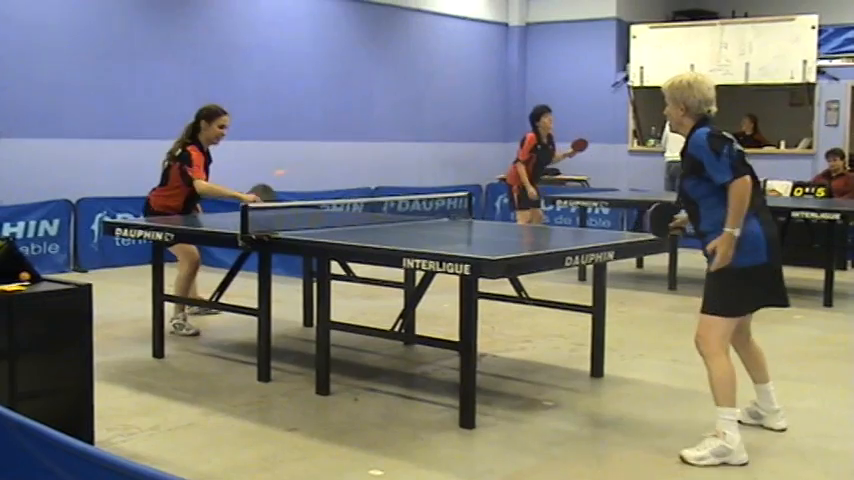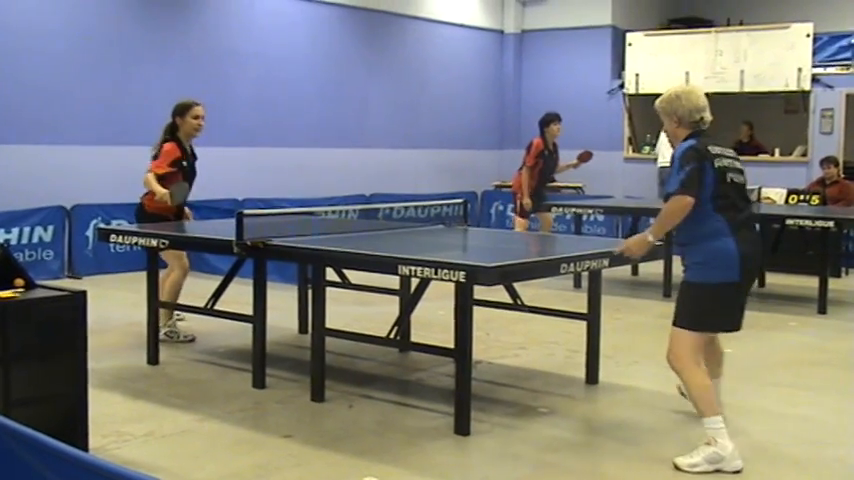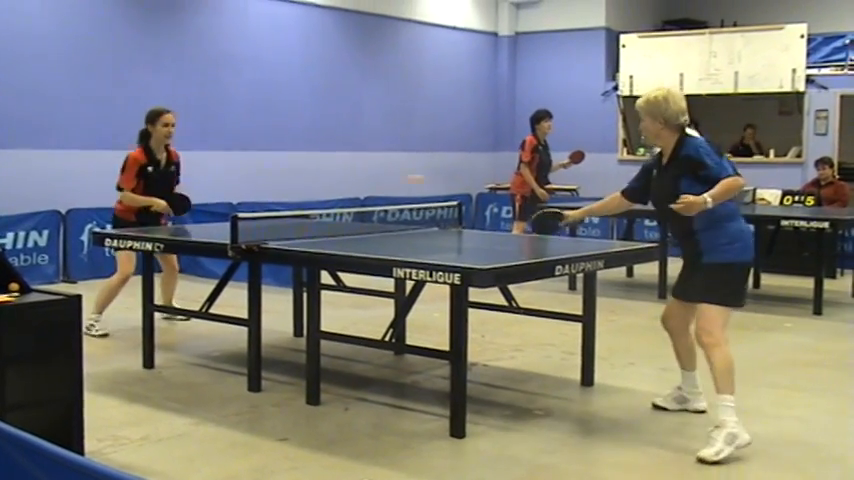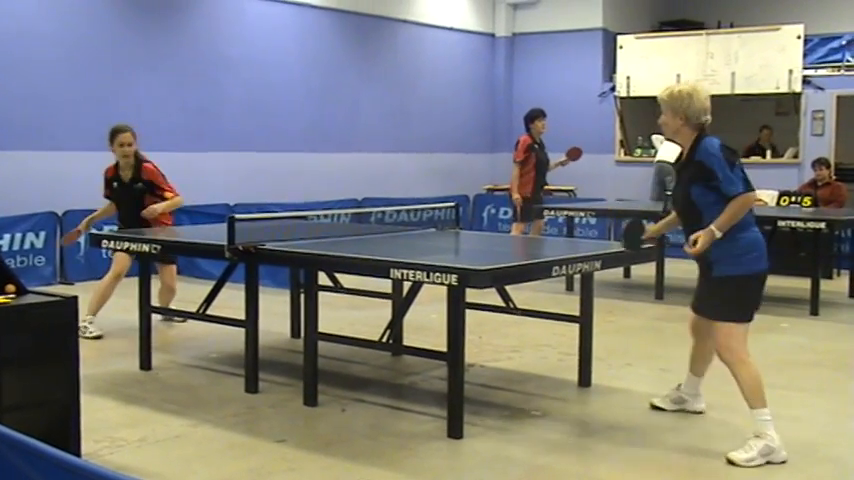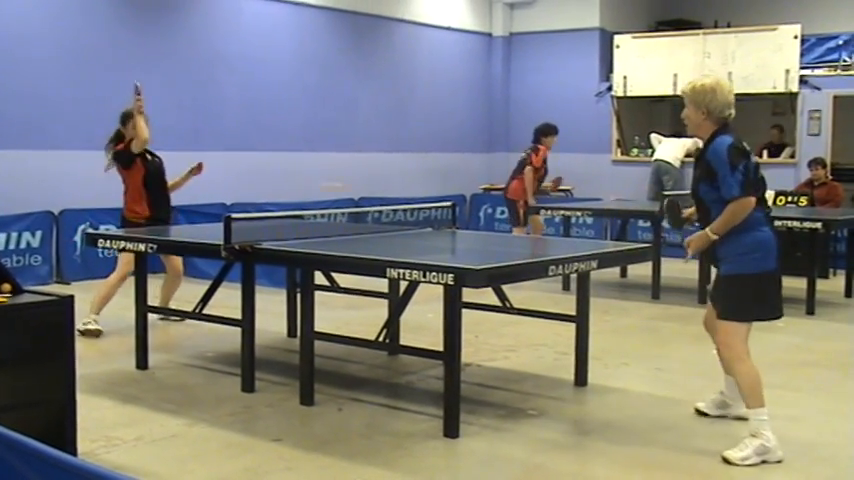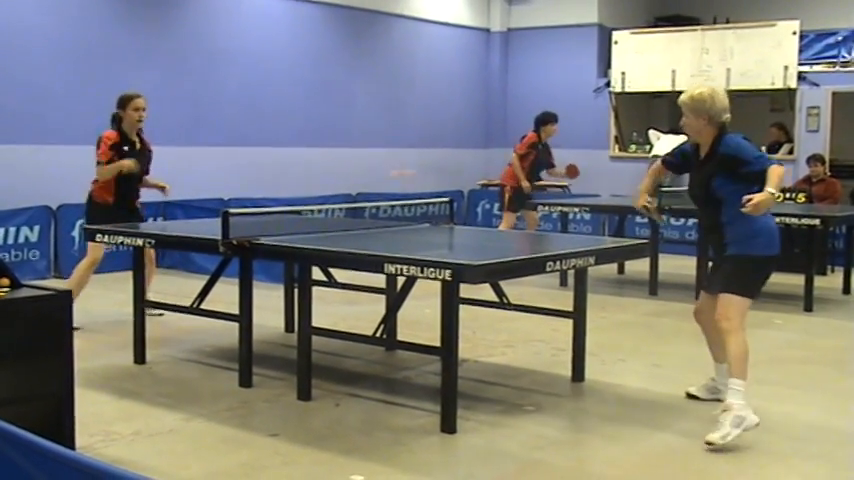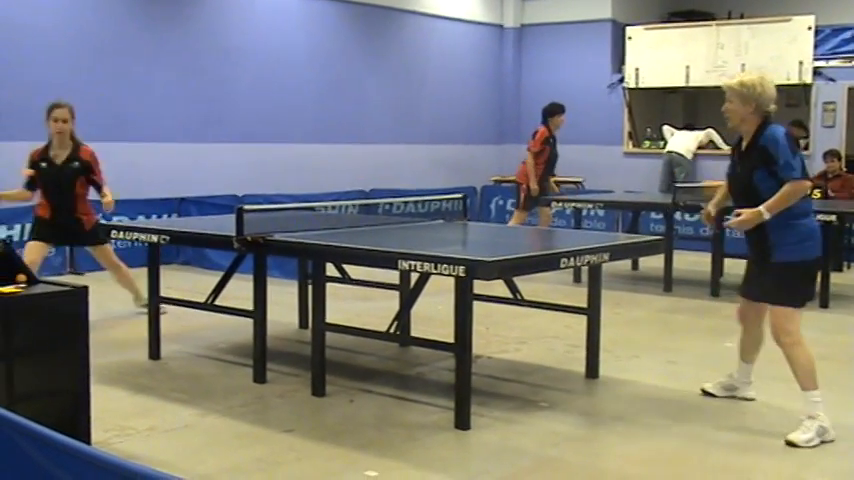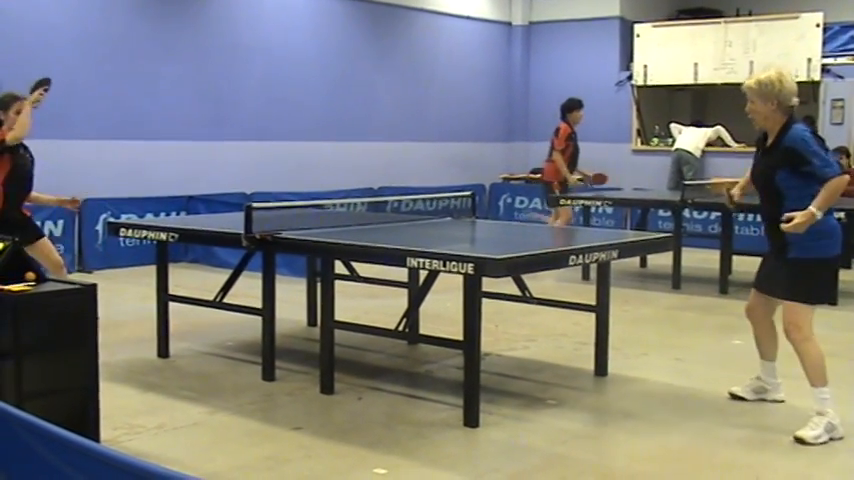
dt=0.4s
person 1, frame 1
left shoulder: (704, 140)
right shoulder: (703, 141)
left elbow: (742, 182)
left wrist: (729, 234)
right wrist: (687, 218)
left hip: (740, 253)
right hip: (750, 250)
left knee: (710, 342)
right knee: (737, 333)
left ankle: (727, 439)
right ankle: (769, 408)
person 1, frame 2
left shoulder: (689, 151)
right shoulder: (724, 152)
left elbow: (682, 200)
left wrist: (648, 237)
right wrist: (664, 228)
left hip: (712, 263)
right hip: (739, 257)
left knee: (681, 355)
right knee: (702, 333)
left ankle: (720, 447)
right ankle: (709, 393)
person 1, frame 3
left shoulder: (695, 148)
right shoulder: (657, 165)
left elbow: (735, 181)
right elbow: (625, 198)
left wrist: (706, 201)
right wrist: (579, 214)
left hip: (725, 249)
right hip: (701, 253)
left knee: (709, 334)
right knee: (673, 320)
left ankle: (729, 426)
right ankle: (690, 392)
person 1, frame 4
left shoulder: (711, 151)
right shoulder: (685, 159)
left elbow: (746, 197)
left wrist: (712, 232)
right wrist: (659, 228)
left hip: (739, 260)
right hip: (717, 262)
left knee: (730, 348)
right knee: (701, 328)
left ankle: (767, 438)
right ankle: (689, 394)
person 1, frame 5
left shoulder: (723, 149)
right shoulder: (716, 147)
left elbow: (745, 201)
left wrist: (707, 235)
right wrist: (697, 212)
left hip: (745, 258)
right hip: (737, 257)
left knee: (730, 345)
right knee: (713, 323)
left ankle: (764, 437)
right ankle: (732, 399)
person 1, frame 6
left shoulder: (732, 145)
right shoulder: (695, 150)
left elbow: (775, 167)
right elbow: (663, 164)
left wrist: (769, 194)
right wrist: (644, 192)
left hip: (752, 245)
right hip: (730, 247)
left knee: (727, 319)
right knee: (704, 312)
left ankle: (738, 409)
right ankle: (723, 382)
person 1, frame 7
left shoulder: (774, 138)
right shoulder: (740, 146)
left elbow: (800, 183)
right elbow: (734, 182)
left wrist: (761, 213)
right wrist: (713, 205)
left hip: (794, 246)
right hip: (765, 247)
left knee: (785, 332)
right knee: (748, 315)
left ankle: (817, 417)
right ankle: (740, 382)
person 1, frame 8
left shoulder: (799, 138)
right shoulder: (766, 140)
left elbow: (839, 178)
left wrist: (812, 214)
right wrist: (739, 189)
left hip: (811, 245)
right hip: (783, 245)
left knee: (796, 327)
right knee: (756, 310)
left ankle: (827, 416)
right ankle: (768, 383)
person 2, frame 1
left shoulder: (202, 150)
right shoulder: (191, 154)
right elbow: (201, 187)
left wrist: (192, 204)
right wrist: (239, 195)
left hip: (176, 211)
right hip: (161, 212)
left knee: (190, 256)
right knee: (191, 259)
right ankle: (178, 318)
person 2, frame 2
left shoulder: (188, 150)
right shoulder: (170, 149)
right elbow: (149, 177)
left wrist: (181, 207)
right wrist: (159, 190)
left hip: (167, 215)
right hip: (153, 216)
left knee: (175, 264)
right knee: (181, 266)
left ankle: (161, 311)
right ankle: (165, 327)
person 2, frame 3
left shoulder: (173, 158)
right shoulder: (135, 158)
right elbow: (125, 196)
right wrist: (153, 202)
left hip: (154, 221)
right hip: (128, 221)
left knee: (172, 267)
right knee: (125, 272)
left ankle: (168, 308)
right ankle: (93, 318)
person 2, frame 4
left shoulder: (149, 171)
right shoulder: (110, 174)
left elbow: (177, 200)
left wrist: (161, 207)
right wrist: (90, 220)
right hip: (128, 231)
left knee: (170, 286)
right knee: (117, 271)
right ankle: (86, 321)
person 2, frame 5
left shoulder: (153, 157)
right shoulder: (121, 153)
right elbow: (140, 143)
left wrist: (188, 175)
right wrist: (138, 113)
left hip: (162, 222)
right hip: (136, 223)
left knee: (176, 271)
right knee: (123, 272)
left ankle: (163, 309)
right ankle: (90, 318)
person 2, frame 6
left shoulder: (144, 146)
right shoulder: (109, 139)
right elbow: (102, 174)
left wrist: (156, 184)
right wrist: (121, 165)
left hip: (129, 207)
right hip: (103, 206)
left knee: (149, 256)
right knee: (94, 258)
person 2, frame 7
left shoulder: (85, 155)
right shoulder: (37, 157)
left elbow: (100, 186)
right elbow: (28, 193)
left wrist: (107, 197)
left hip: (82, 221)
right hip: (48, 222)
left knee: (113, 264)
right knee: (27, 265)
left ankle: (141, 300)
person 2, frame 8
left shoulder: (25, 152)
right elbow: (19, 135)
left wrist: (59, 202)
right wrist: (29, 102)
left hip: (17, 218)
left knee: (57, 265)
